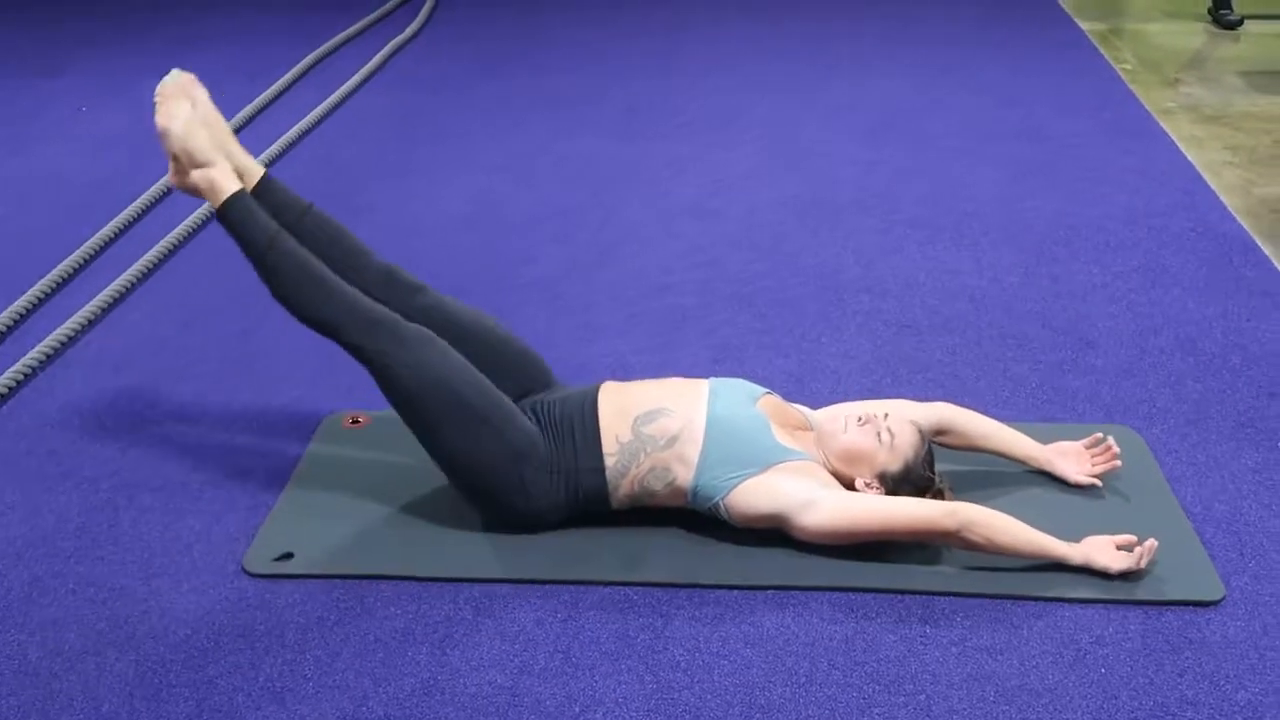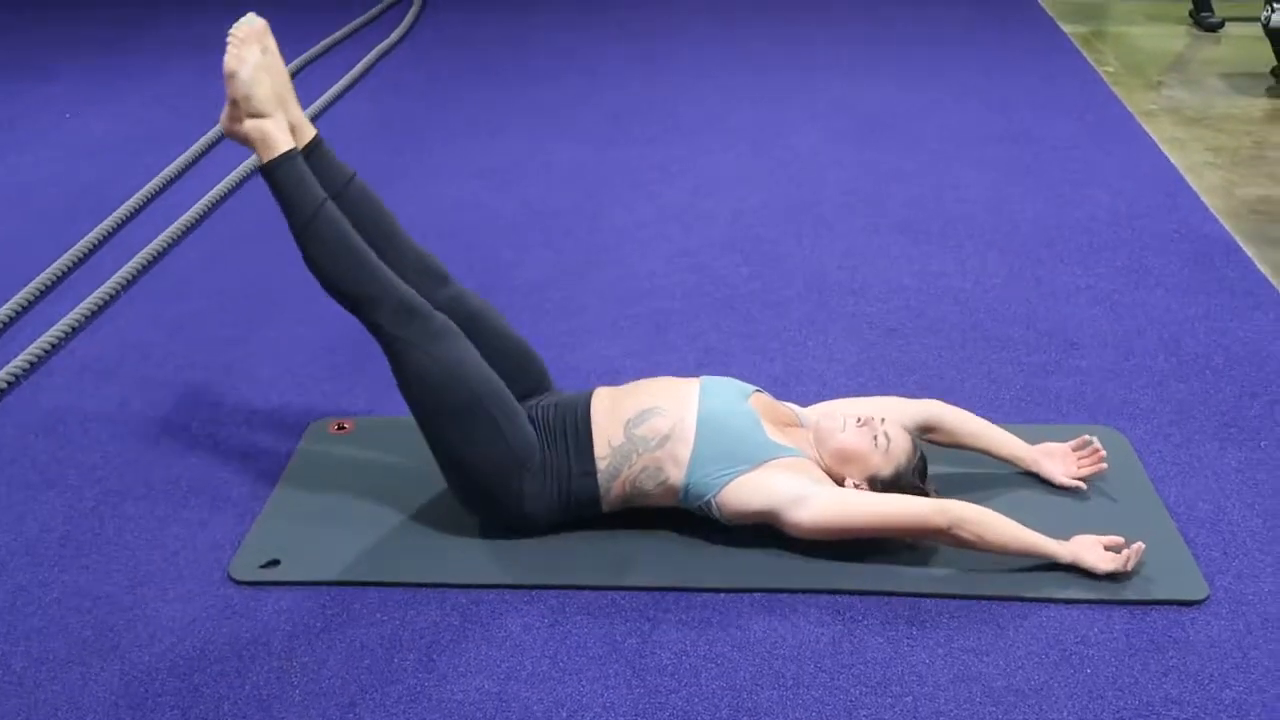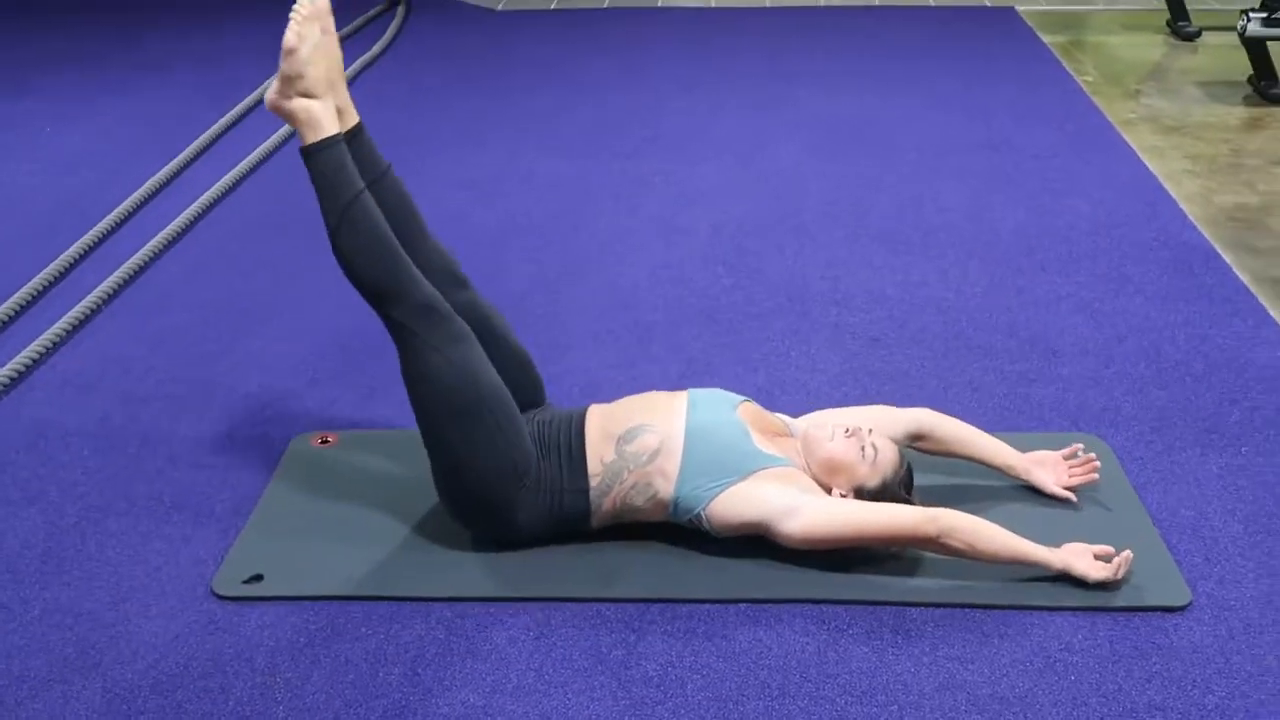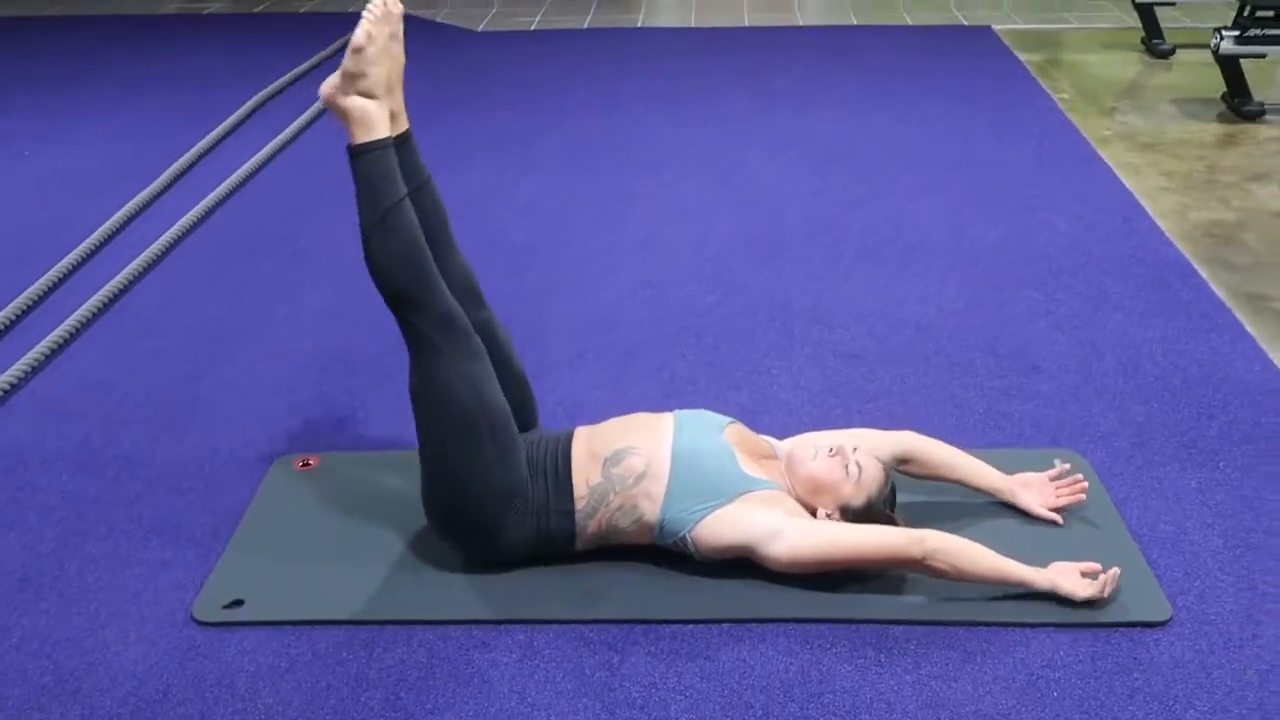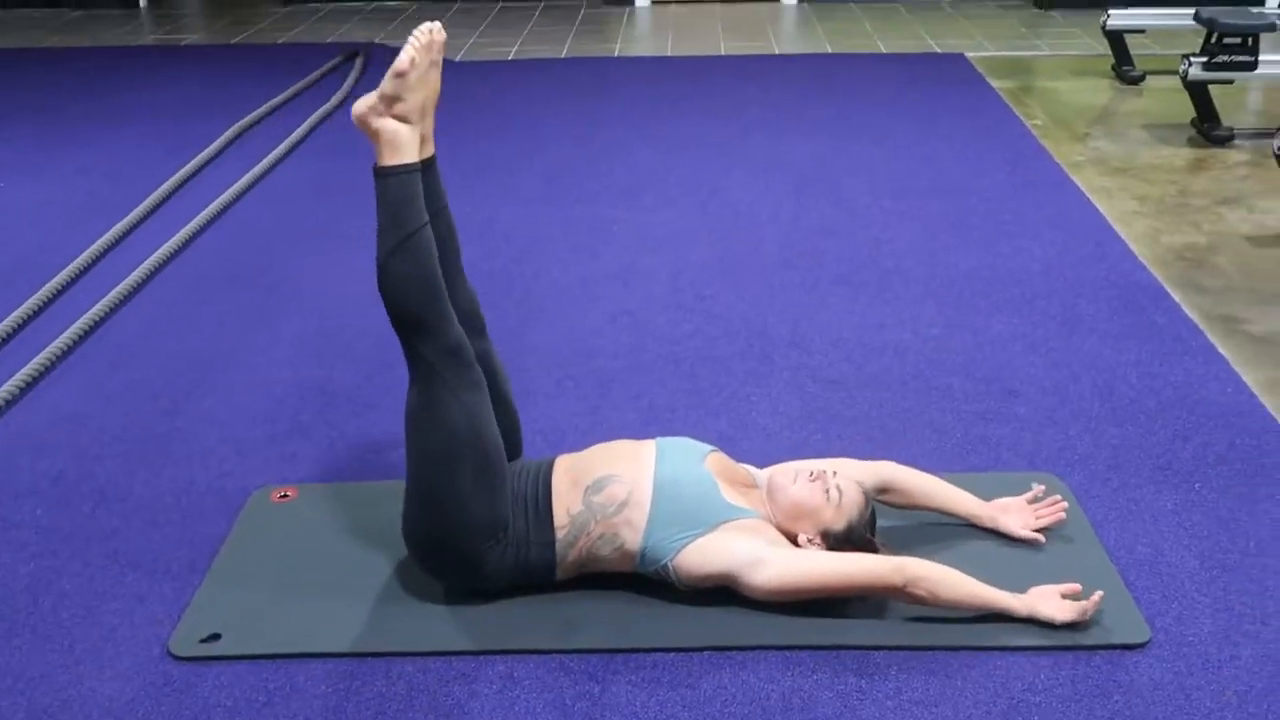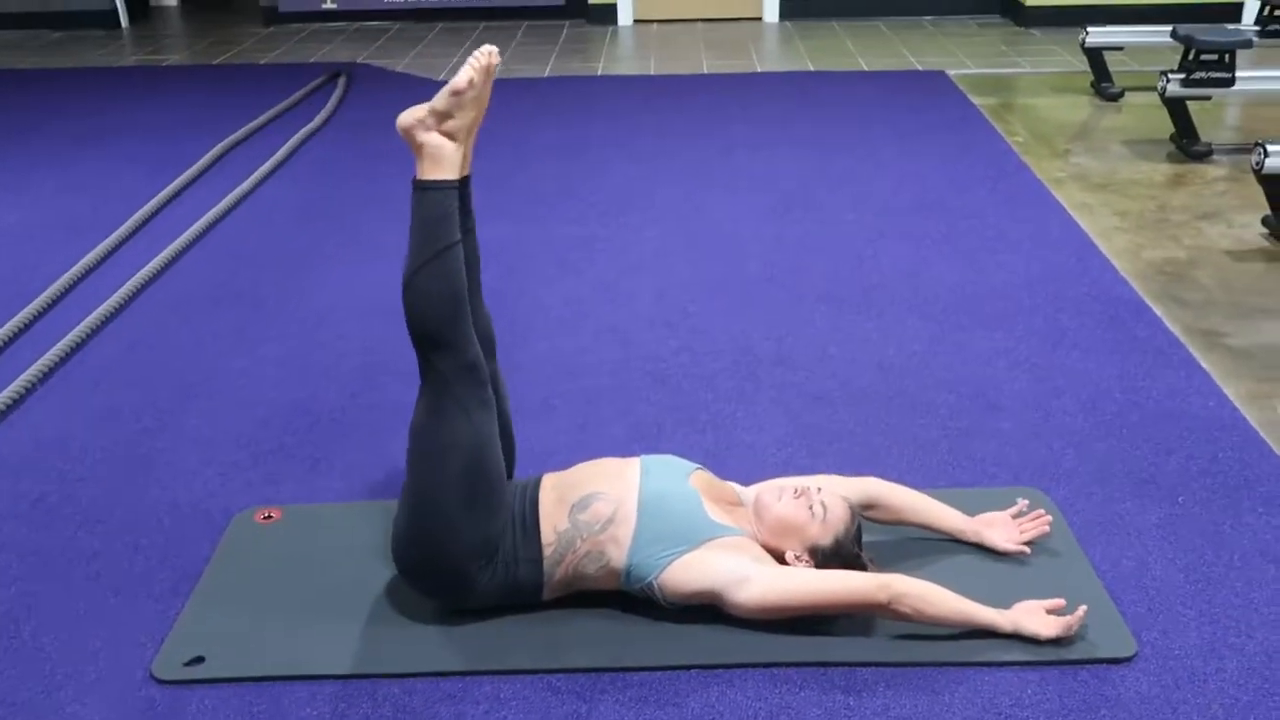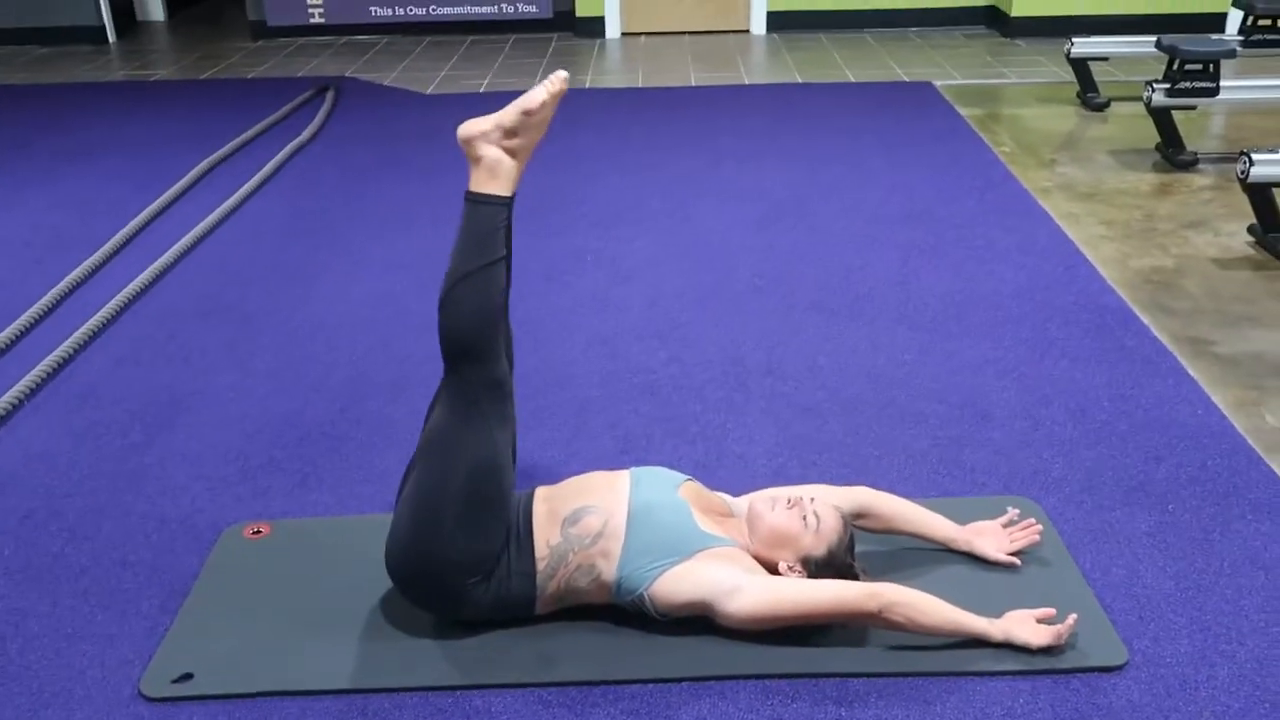
dt=0.3s
person 1, frame 1
left shoulder: (809, 499)
right shoulder: (813, 425)
left elbow: (952, 521)
right elbow: (945, 411)
left wrist: (1077, 554)
right wrist: (1048, 458)
left hip: (534, 473)
right hip: (565, 405)
left knee: (379, 328)
right knee: (404, 300)
left ankle: (223, 186)
right ankle: (239, 174)
person 1, frame 2
left shoulder: (797, 495)
right shoulder: (806, 427)
left elbow: (943, 518)
right elbow: (930, 410)
left wrist: (1067, 553)
right wrist: (1032, 457)
left hip: (525, 481)
right hip: (550, 418)
left knee: (397, 308)
right knee: (426, 288)
left ankle: (273, 139)
right ankle: (288, 128)
person 1, frame 3
left shoulder: (789, 505)
right shoulder: (791, 434)
left elbow: (933, 527)
right elbow: (920, 417)
left wrist: (1057, 559)
right wrist: (1022, 464)
left hip: (515, 494)
right hip: (544, 433)
left knee: (418, 307)
right knee: (441, 285)
left ankle: (318, 119)
person 1, frame 4
left shoulder: (774, 528)
right shoulder: (775, 456)
left elbow: (919, 548)
right elbow: (906, 440)
left wrist: (1040, 579)
right wrist: (1007, 487)
left hip: (501, 514)
right hip: (531, 460)
left knee: (434, 317)
left ankle: (368, 117)
right ankle: (383, 111)
person 1, frame 5
left shoulder: (755, 555)
right shoulder: (755, 486)
left elbow: (898, 576)
right elbow: (886, 471)
left wrist: (1021, 605)
right wrist: (986, 513)
left hip: (481, 542)
right hip: (520, 491)
left knee: (439, 341)
left ankle: (398, 140)
person 1, frame 6
left shoulder: (741, 574)
right shoulder: (742, 504)
left elbow: (885, 592)
right elbow: (869, 488)
left wrist: (1007, 620)
right wrist: (972, 527)
left hip: (465, 559)
right hip: (500, 514)
left knee: (454, 358)
left ankle: (440, 153)
person 1, frame 7
left shoulder: (732, 585)
right shoulder: (730, 514)
left elbow: (876, 602)
right elbow: (861, 496)
left wrist: (999, 630)
right wrist: (963, 537)
left hip: (457, 568)
right hip: (490, 527)
left knee: (475, 371)
left ankle: (494, 167)
